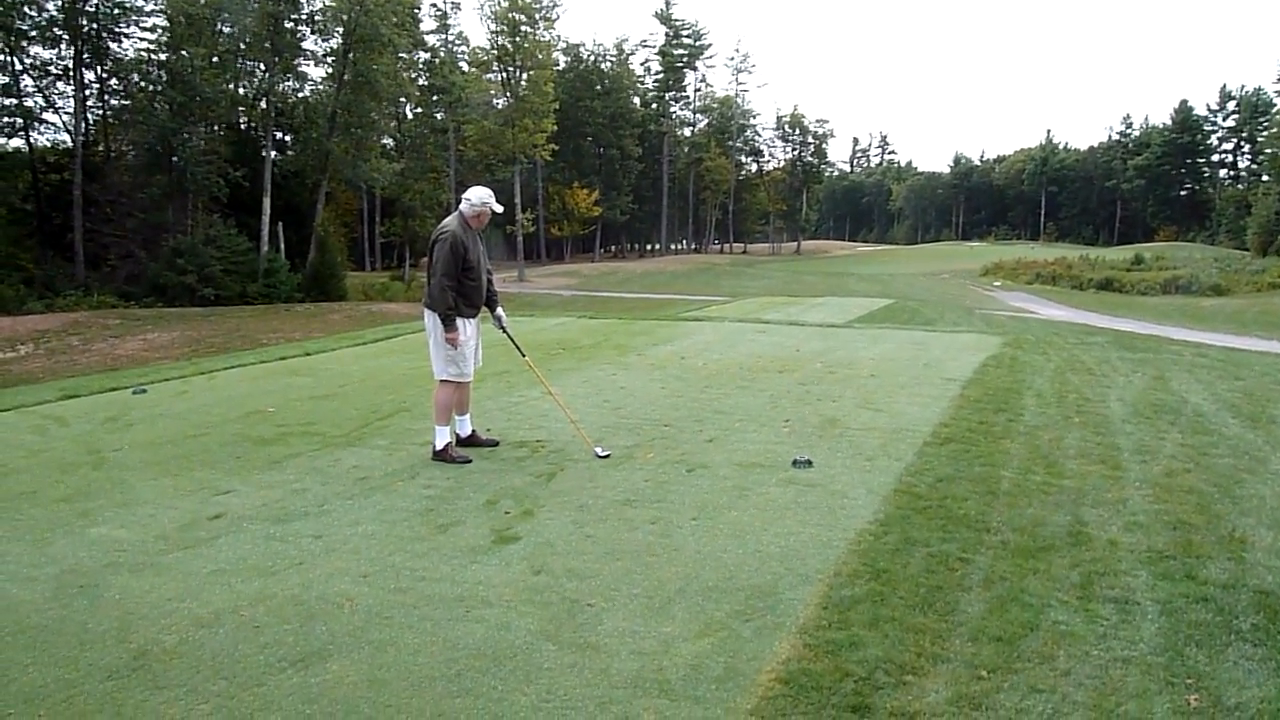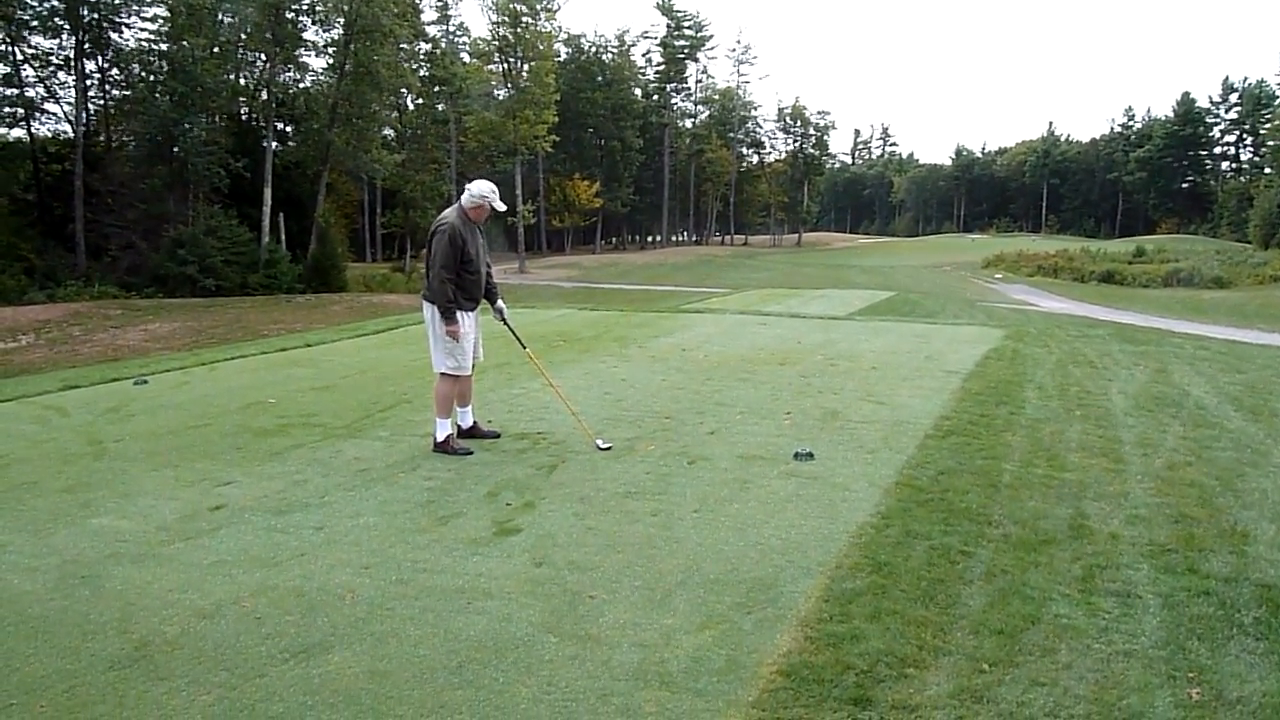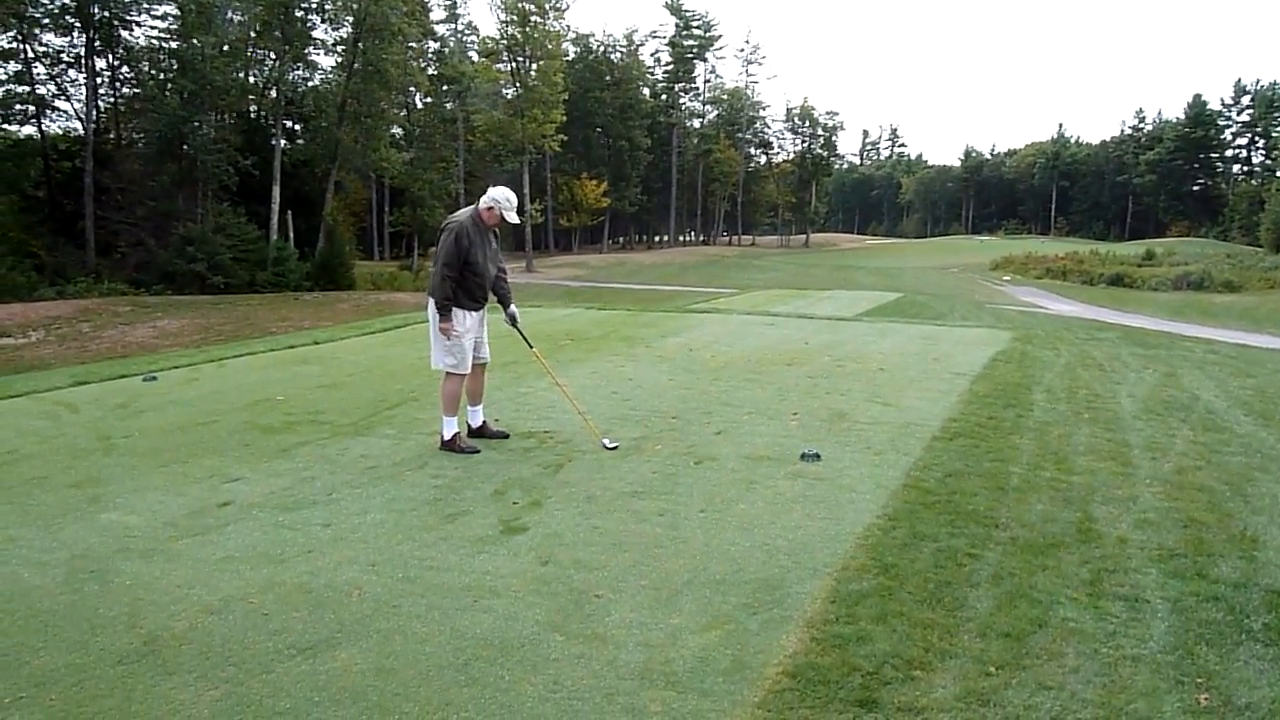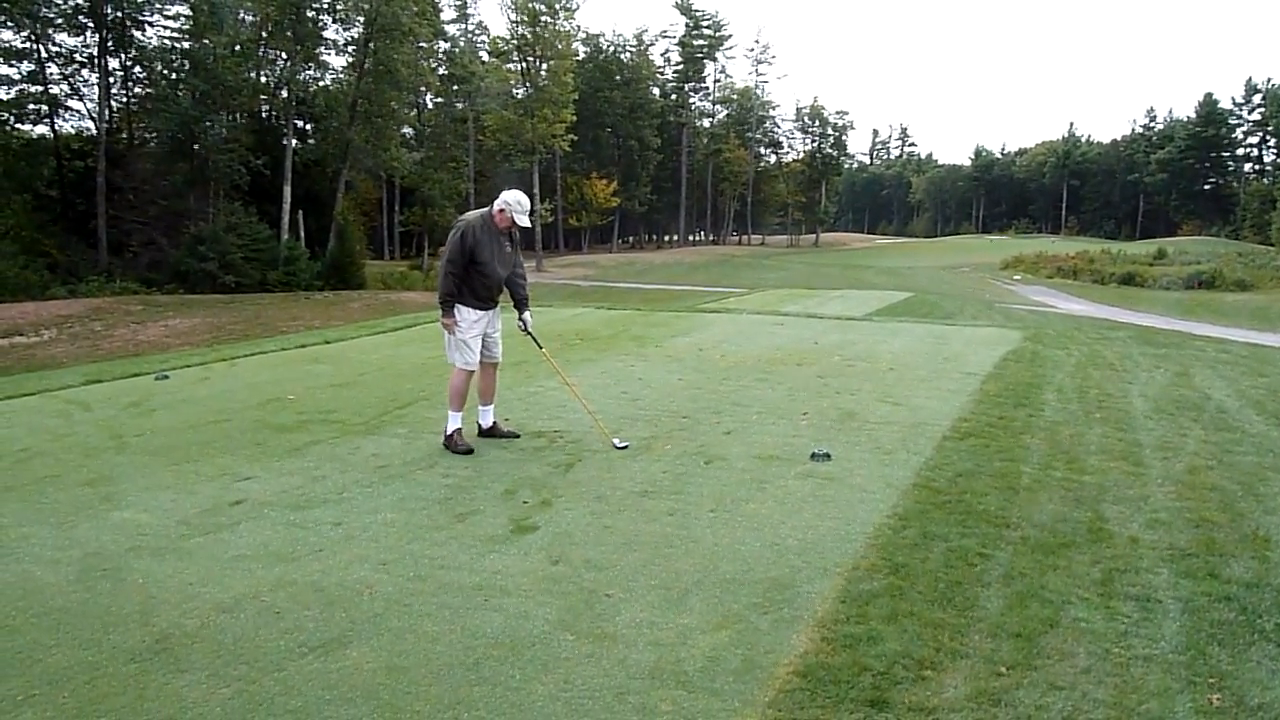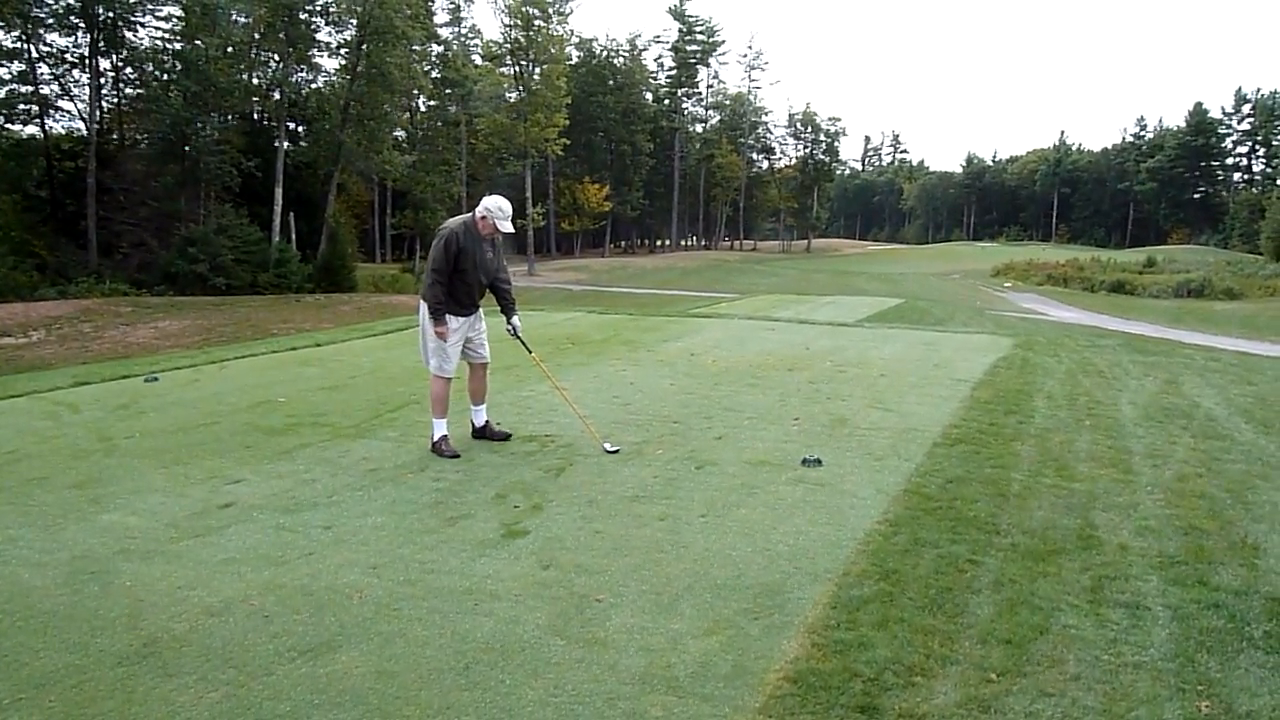
dt=0.4s
person 1, frame 1
left shoulder: (471, 232)
right shoulder: (451, 235)
left elbow: (484, 273)
right elbow: (441, 284)
left wrist: (494, 305)
right wrist: (449, 325)
left hip: (467, 315)
right hip: (450, 318)
left knee: (465, 375)
right knee: (450, 377)
left ankle: (465, 432)
right ankle: (441, 444)
person 1, frame 2
left shoulder: (473, 225)
right shoulder: (449, 227)
left elbow: (484, 265)
right elbow: (440, 276)
left wrist: (494, 298)
right wrist: (449, 317)
left hip: (467, 308)
right hip: (449, 311)
left knee: (467, 367)
right knee: (451, 371)
left ankle: (466, 423)
right ankle: (443, 436)
person 1, frame 3
left shoulder: (490, 230)
right shoulder: (459, 227)
left elbow: (497, 268)
right elbow: (443, 273)
left wrist: (507, 302)
right wrist: (443, 314)
left hip: (476, 308)
right hip: (454, 310)
left knee: (478, 364)
right knee: (456, 370)
left ankle: (476, 423)
right ankle: (449, 434)
person 1, frame 4
left shoulder: (510, 233)
right shoulder: (468, 227)
left elbow: (516, 272)
right elbow: (449, 270)
left wrist: (523, 307)
right wrist: (447, 310)
left hip: (490, 308)
right hip: (464, 308)
left knee: (491, 364)
right knee: (465, 367)
left ankle: (487, 423)
right ankle: (453, 429)
person 1, frame 5
left shoulder: (492, 238)
right shoulder: (452, 233)
left elbow: (500, 277)
right elbow: (434, 278)
left wrist: (510, 312)
right wrist: (438, 318)
left hip: (472, 312)
right hip: (446, 313)
left knee: (480, 364)
right knee: (443, 372)
left ankle: (480, 423)
right ankle: (439, 436)
